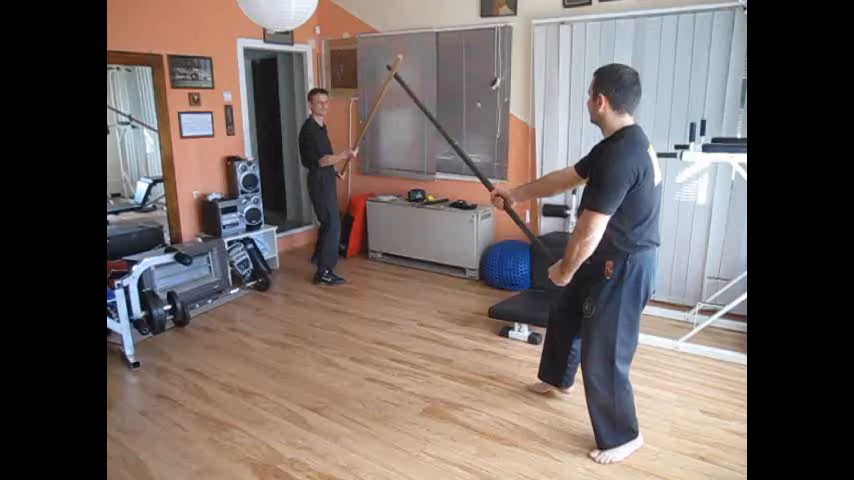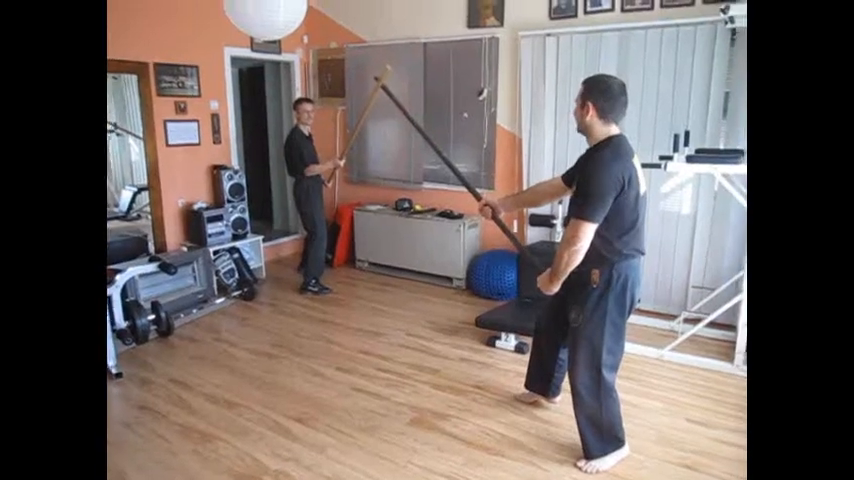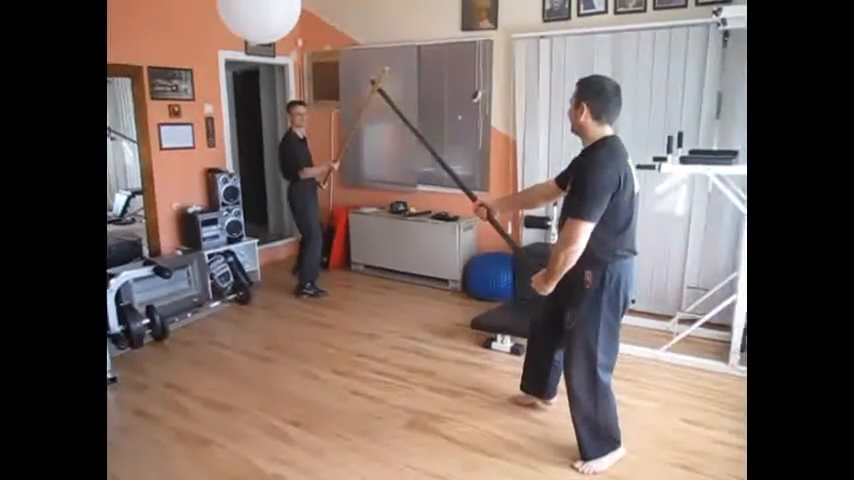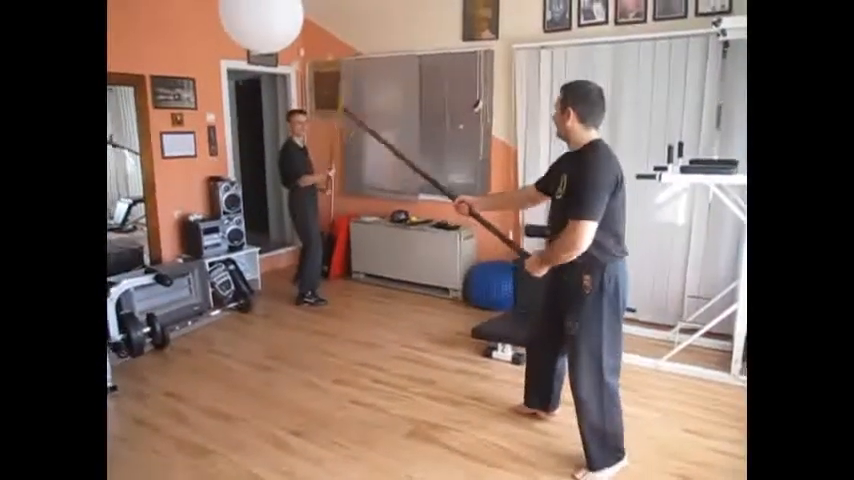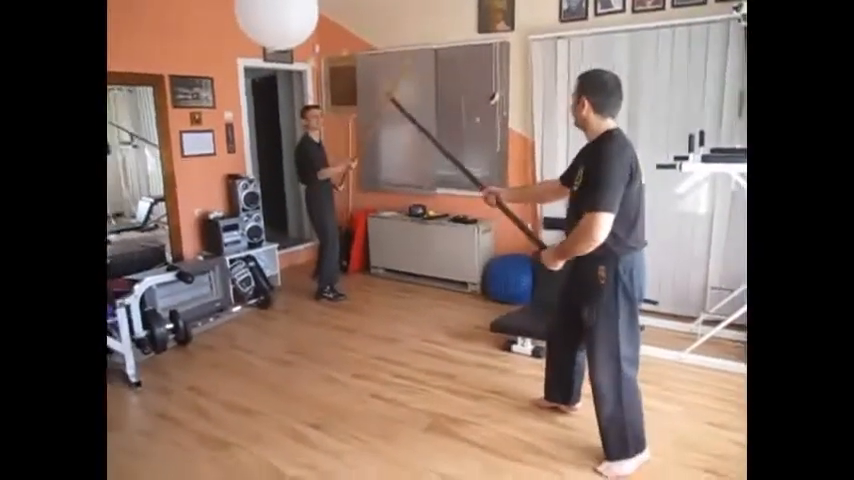
dt=1s
person 1, frame 1
left shoulder: (620, 155)
right shoulder: (621, 143)
left elbow: (589, 230)
right elbow: (567, 177)
left wrist: (564, 269)
right wrist: (517, 194)
left hip: (623, 266)
right hip: (609, 258)
left knee: (603, 354)
right knee: (564, 315)
left ankle: (621, 436)
right ankle: (557, 379)
person 1, frame 2
left shoulder: (605, 164)
right shoulder: (607, 153)
left elbow: (577, 239)
right elbow: (554, 188)
left wrist: (553, 278)
right wrist: (504, 204)
left hip: (609, 275)
right hip: (595, 268)
left knee: (590, 363)
right knee: (551, 325)
left ankle: (608, 445)
right ankle: (544, 388)
person 1, frame 3
left shoulder: (602, 164)
right shoulder: (597, 155)
left elbow: (573, 240)
right elbow: (549, 190)
left wrist: (549, 278)
right wrist: (498, 205)
left hip: (601, 276)
right hip: (586, 270)
left knee: (586, 363)
right knee: (545, 328)
left ankle: (603, 447)
right ankle: (539, 391)
person 1, frame 4
left shoulder: (598, 164)
right shoulder: (570, 161)
left elbow: (578, 240)
right elbow: (530, 195)
left wrist: (541, 261)
right wrist: (478, 203)
left hip: (596, 279)
right hip: (569, 274)
left knee: (592, 368)
right knee: (544, 340)
right ankle: (541, 402)
person 1, frame 5
left shoulder: (612, 153)
right shoulder: (593, 150)
left elbow: (595, 231)
right elbow: (559, 188)
left wrist: (556, 254)
right wrist: (507, 194)
left hip: (613, 269)
right hip: (590, 265)
left knee: (609, 359)
right knee: (563, 332)
right ankle: (562, 396)
person 2, frame 1
left shoulder: (320, 126)
right shoulder: (309, 129)
right elbow: (321, 160)
left wrist: (334, 168)
right wrist: (345, 155)
left hip: (326, 178)
right hip: (319, 180)
left knee: (327, 221)
right knee: (332, 224)
left ankle: (319, 255)
right ankle: (323, 272)
person 2, frame 2
left shoulder: (306, 135)
right shoulder: (295, 138)
right elbow: (307, 170)
left wrist: (321, 176)
right wrist: (331, 165)
left hip: (312, 188)
right hip: (305, 189)
left knee: (314, 231)
right knee: (319, 234)
left ankle: (306, 264)
right ankle: (310, 281)
person 2, frame 3
left shoulder: (301, 138)
right shoulder: (289, 141)
right elbow: (301, 172)
left wrist: (316, 177)
right wrist: (325, 168)
left hip: (307, 191)
right hip: (300, 192)
left knee: (309, 235)
right knee: (314, 237)
left ankle: (301, 268)
right ankle: (305, 284)
person 2, frame 4
left shoulder: (301, 147)
right shoulder: (289, 150)
right elbow: (301, 180)
left wrist: (319, 185)
right wrist: (323, 176)
left hip: (308, 199)
right hip: (300, 201)
left knee: (310, 243)
right knee: (314, 245)
left ankle: (302, 277)
right ankle: (306, 292)
person 2, frame 5
left shoulder: (317, 143)
right shoulder: (305, 146)
right elbow: (319, 173)
left wrist: (332, 182)
right wrist: (344, 167)
left hip: (324, 194)
right hip: (317, 196)
left knee: (327, 239)
right knee: (331, 240)
left ankle: (321, 273)
right ankle: (326, 287)
